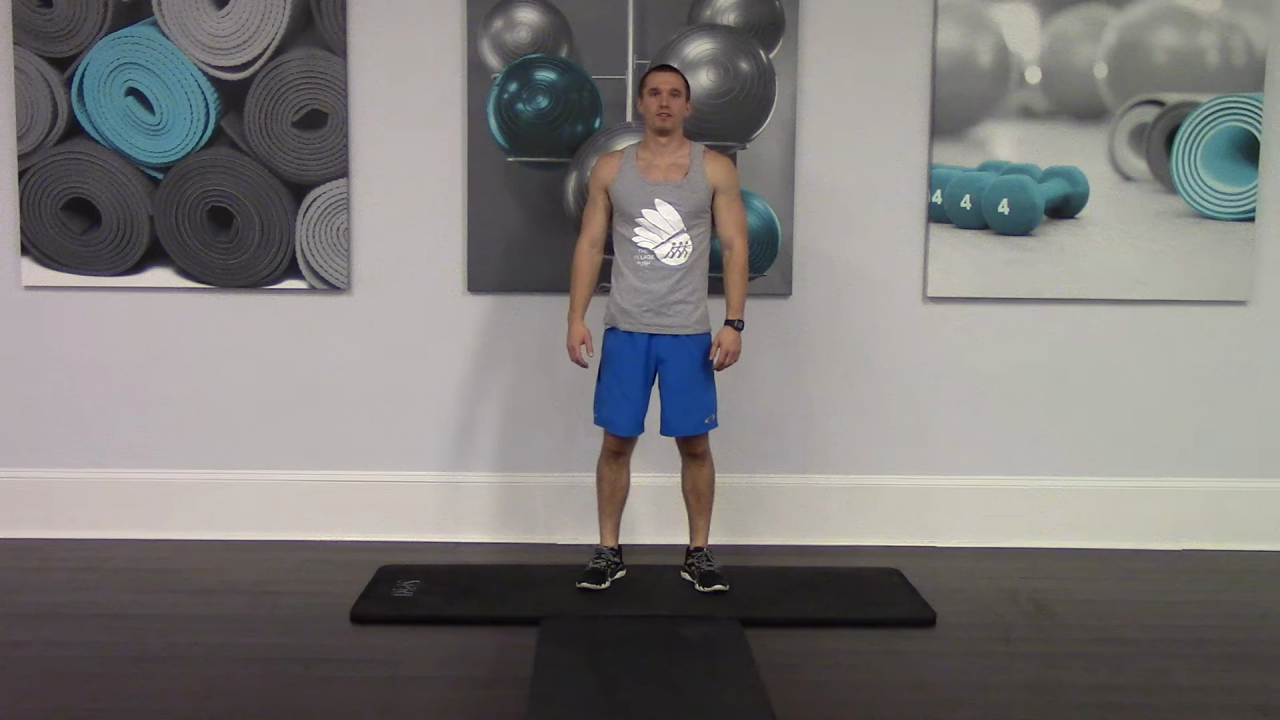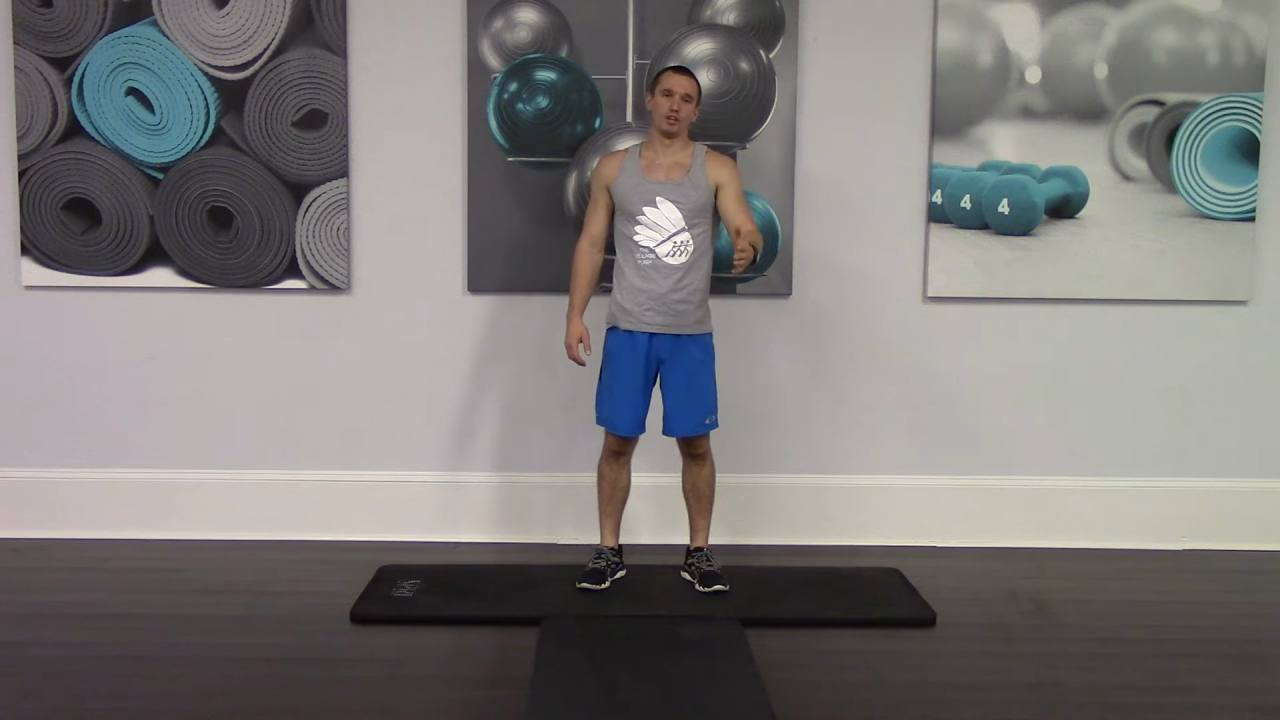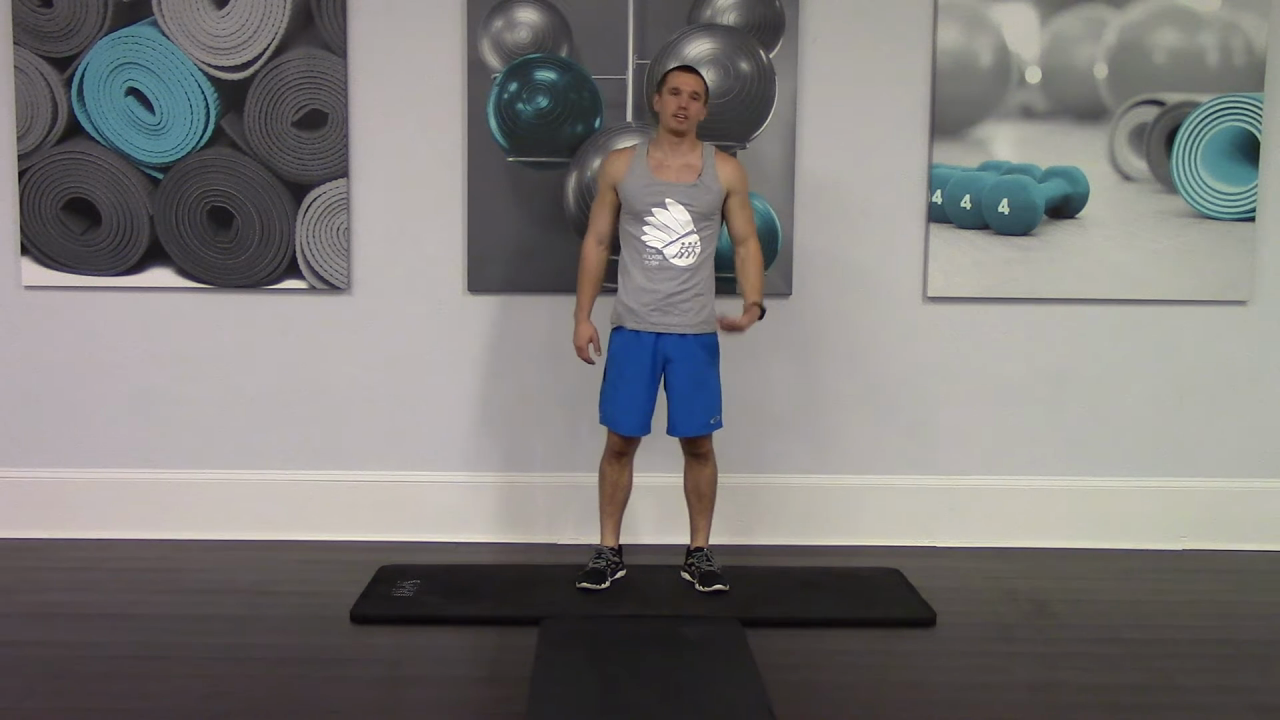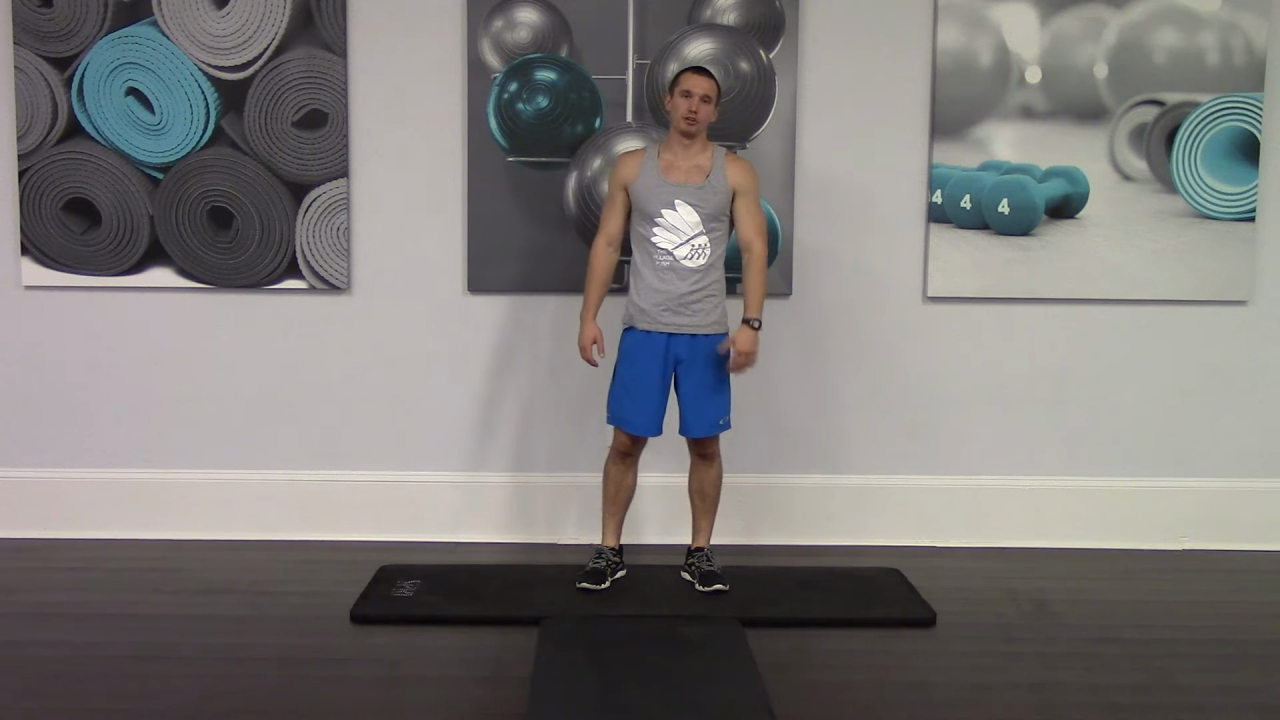
dt=0.7s
person 1, frame 1
left shoulder: (716, 168)
right shoulder: (610, 168)
left elbow: (735, 247)
right elbow: (590, 245)
left wrist: (733, 323)
right wrist: (576, 318)
left hip: (689, 332)
right hip: (626, 330)
left knee: (695, 444)
right knee: (616, 442)
left ankle: (698, 553)
right ankle: (608, 551)
person 1, frame 2
left shoulder: (717, 168)
right shoulder: (613, 167)
left elbow: (749, 233)
right elbow: (591, 244)
left wrist: (747, 245)
right wrist: (575, 315)
left hip: (690, 332)
right hip: (627, 329)
left knee: (695, 443)
right knee: (618, 441)
left ankle: (699, 553)
right ankle: (608, 551)
person 1, frame 3
left shoulder: (726, 170)
right shoulder: (619, 165)
left elbow: (746, 244)
right elbow: (596, 242)
left wrist: (753, 305)
right wrist: (583, 316)
left hip: (696, 332)
right hip: (632, 329)
left knee: (698, 443)
right knee: (620, 441)
left ankle: (699, 552)
right ankle: (608, 551)
person 1, frame 4
left shoulder: (736, 172)
right shoulder: (630, 166)
left elbow: (754, 250)
right elbow: (606, 243)
left wrist: (750, 323)
right wrist: (589, 316)
left hip: (707, 333)
right hip: (644, 329)
left knee: (705, 444)
right knee: (626, 441)
left ankle: (699, 553)
right ankle: (609, 551)
